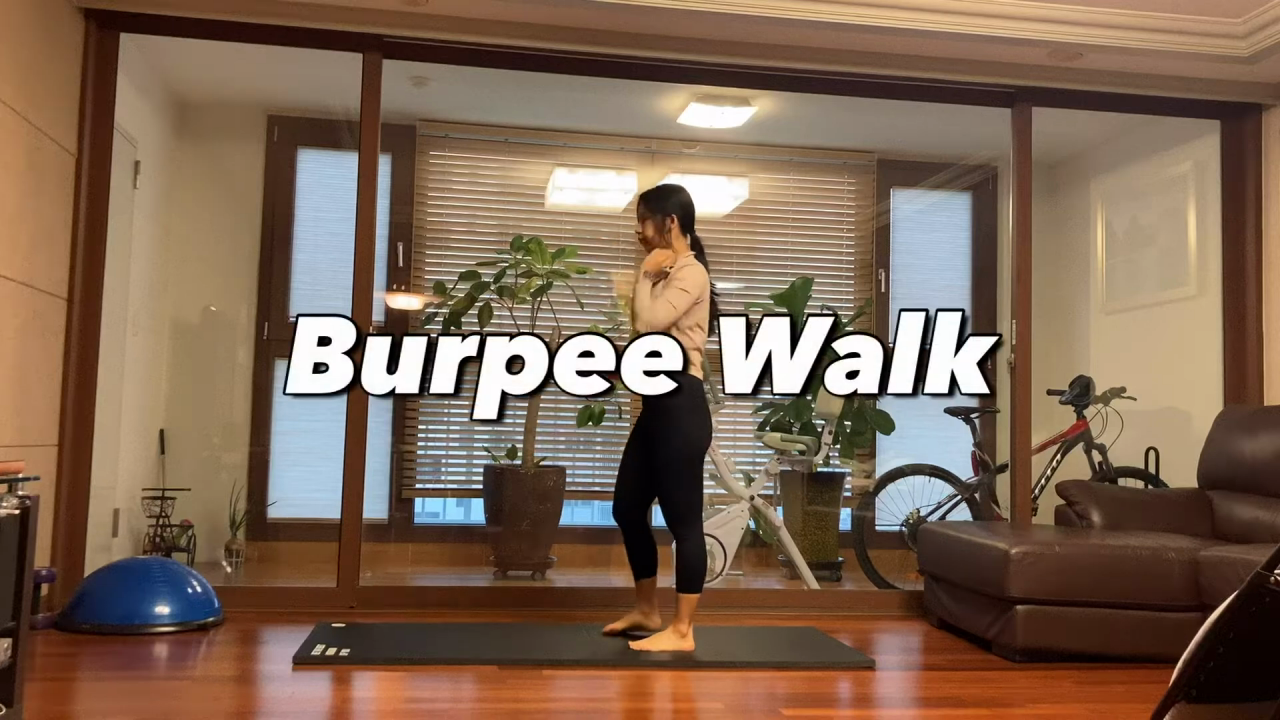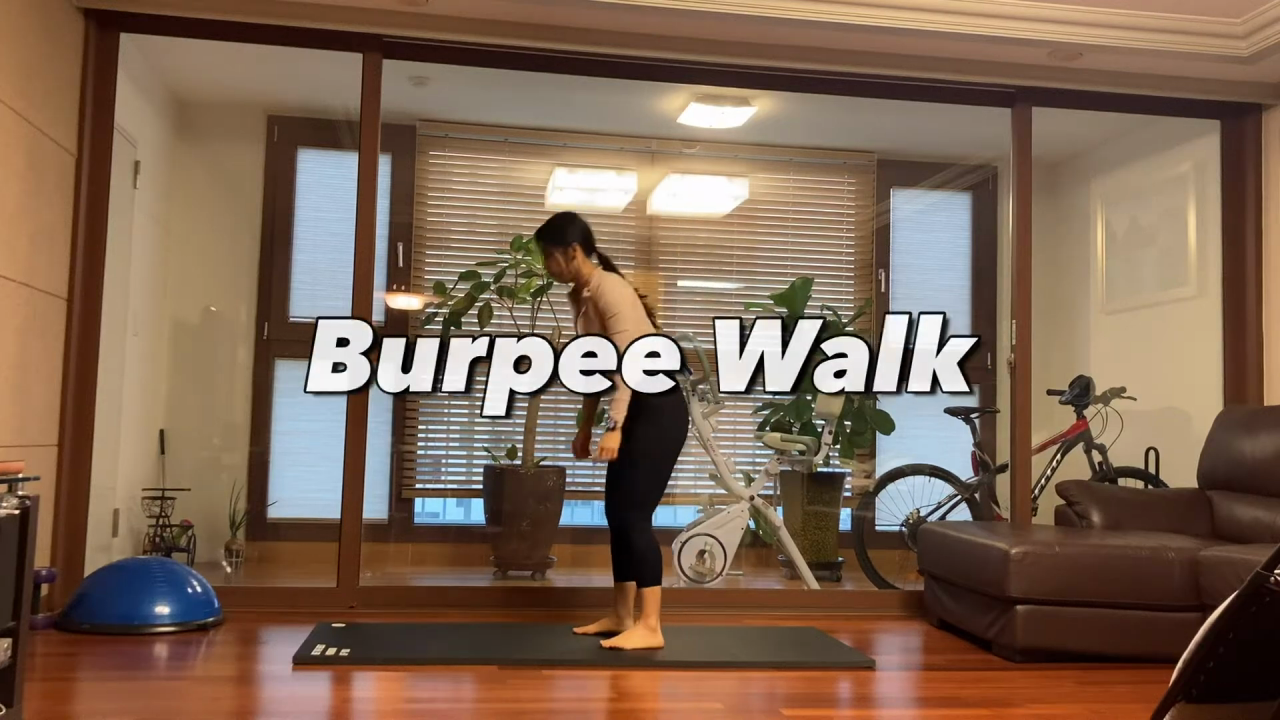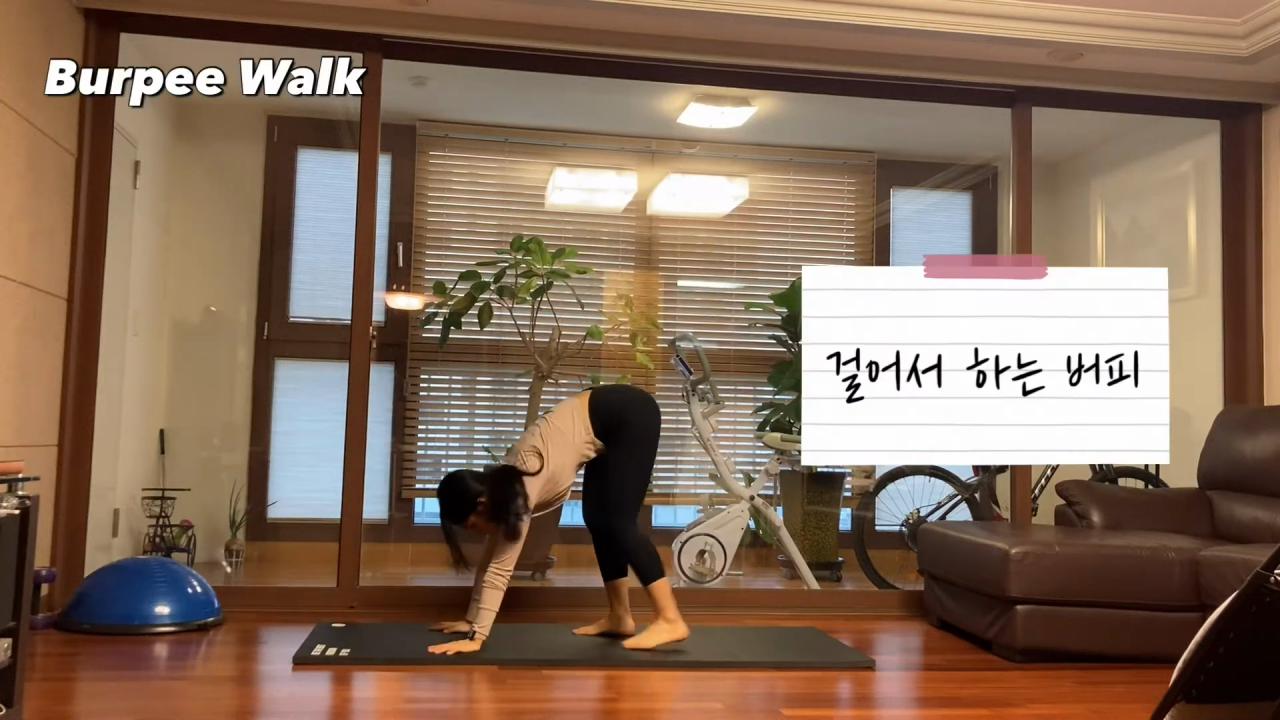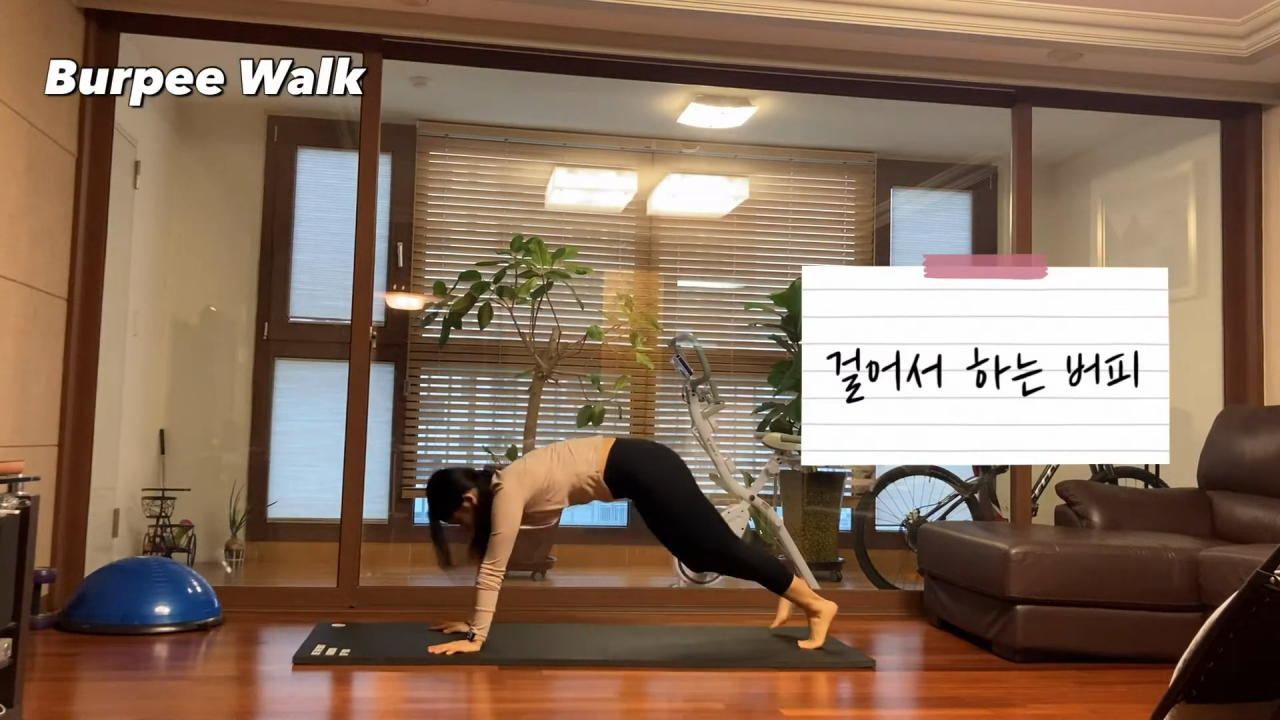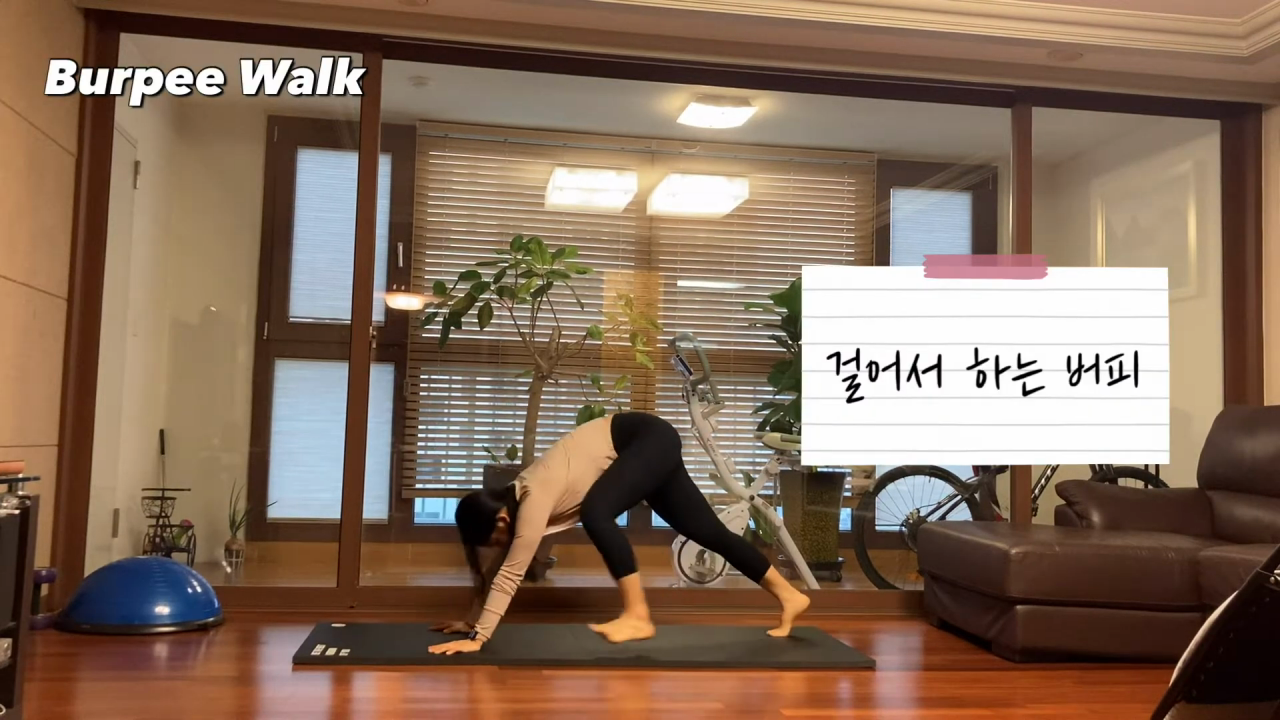
dt=1s
person 1, frame 1
left shoulder: (689, 274)
right shoulder: (666, 273)
left elbow: (647, 323)
left wrist: (644, 276)
left hip: (681, 406)
right hip: (655, 404)
left knee: (682, 519)
right knee: (627, 509)
left ankle: (682, 630)
right ankle: (646, 611)
person 1, frame 2
left shoulder: (607, 289)
right shoulder: (581, 297)
left wrist: (614, 427)
right wrist: (585, 427)
left hip: (658, 408)
right hip: (640, 409)
left knee: (633, 511)
right knee: (618, 511)
left ankle: (649, 627)
right ankle: (621, 616)
person 1, frame 3
left shoulder: (511, 497)
right shoulder: (502, 484)
left elbow: (499, 571)
right elbow: (491, 561)
left wrist: (475, 637)
right wrist: (471, 621)
left hip: (630, 414)
right hip: (606, 414)
left knee: (615, 522)
right knee: (598, 520)
left ankle: (670, 619)
right ankle: (621, 617)
person 1, frame 4
left shoulder: (506, 492)
right shoulder: (499, 486)
left elbow: (493, 569)
right elbow: (493, 568)
left wrist: (475, 637)
right wrist: (475, 622)
left hip: (644, 470)
right hip: (637, 467)
left knee: (721, 546)
right knee: (697, 556)
left ankle: (817, 607)
right ankle: (788, 593)
person 1, frame 5
left shoulder: (534, 501)
right shoulder: (515, 500)
left elbow: (510, 575)
right elbow: (501, 569)
left wrist: (478, 638)
right wrist: (472, 621)
left hip: (650, 437)
right hip: (641, 444)
left knee: (595, 515)
right knee: (706, 531)
left ankle: (637, 616)
right ankle: (789, 597)
